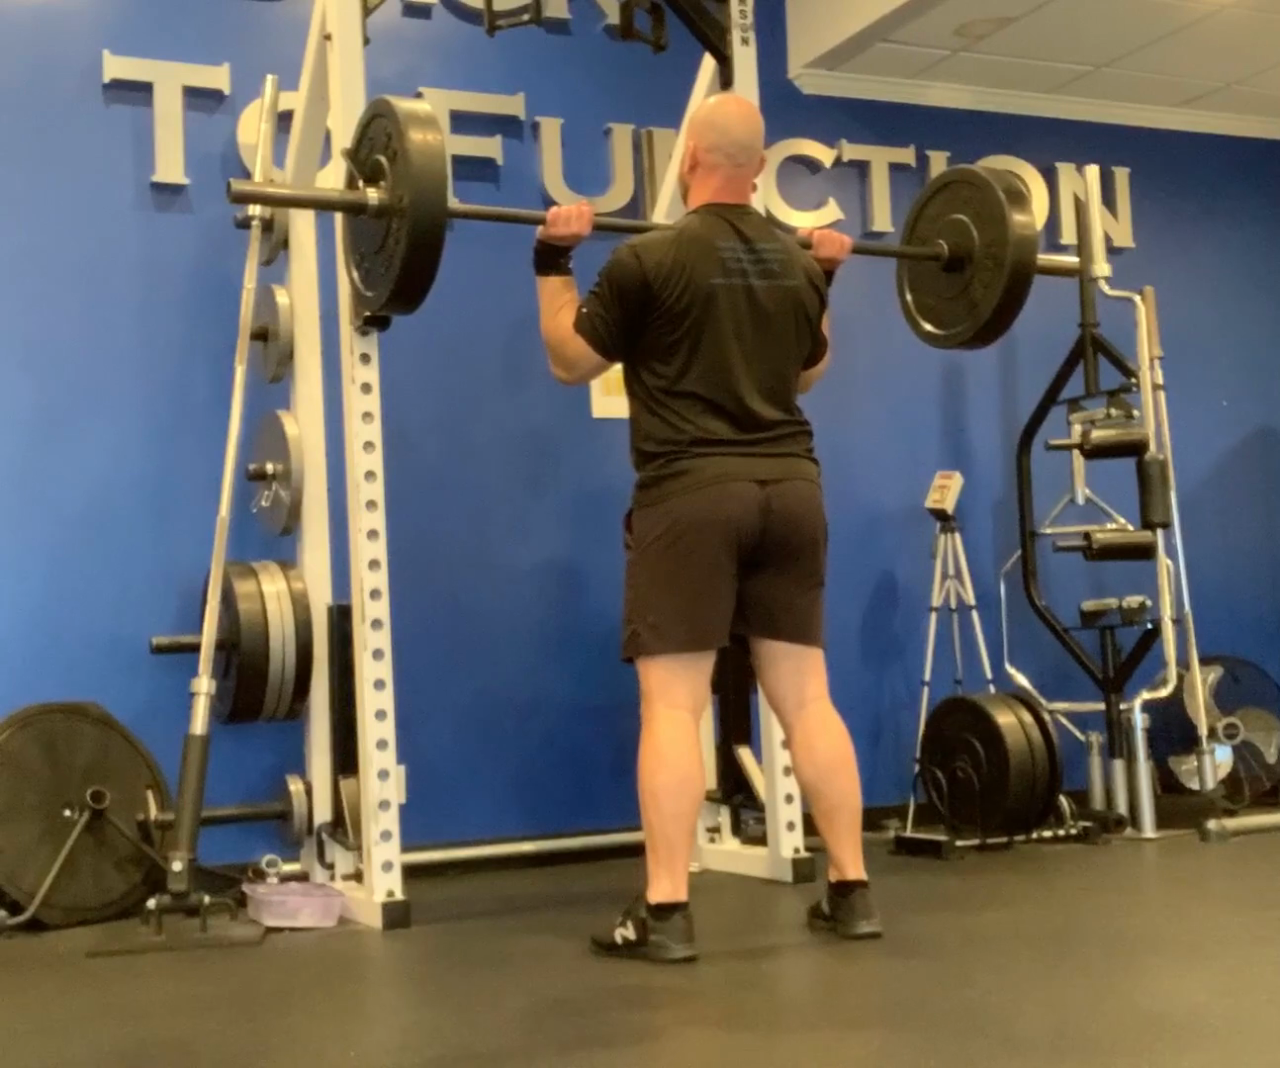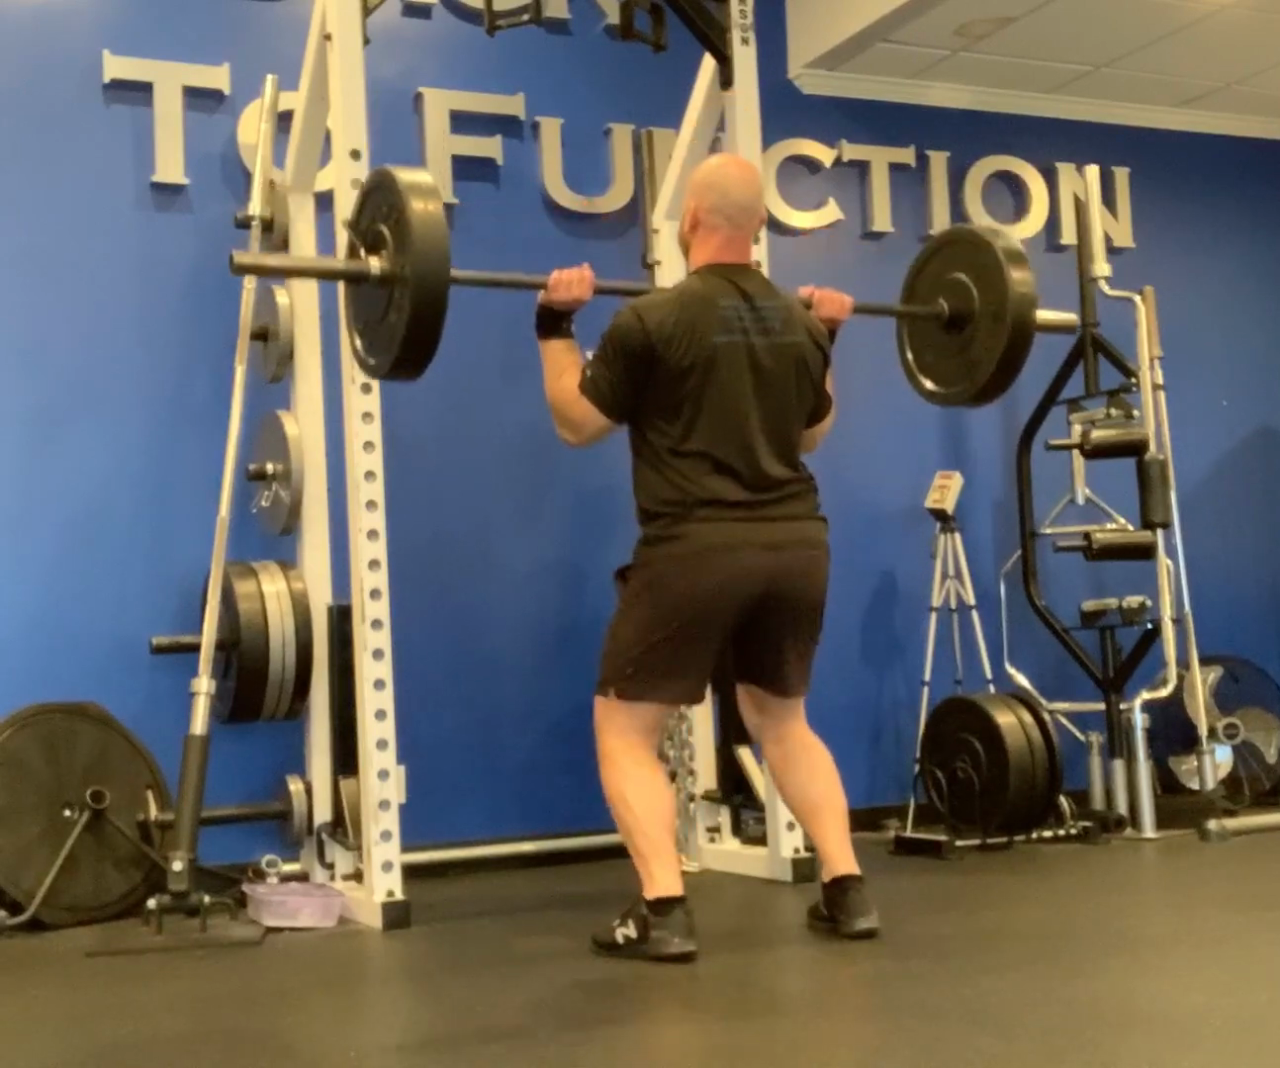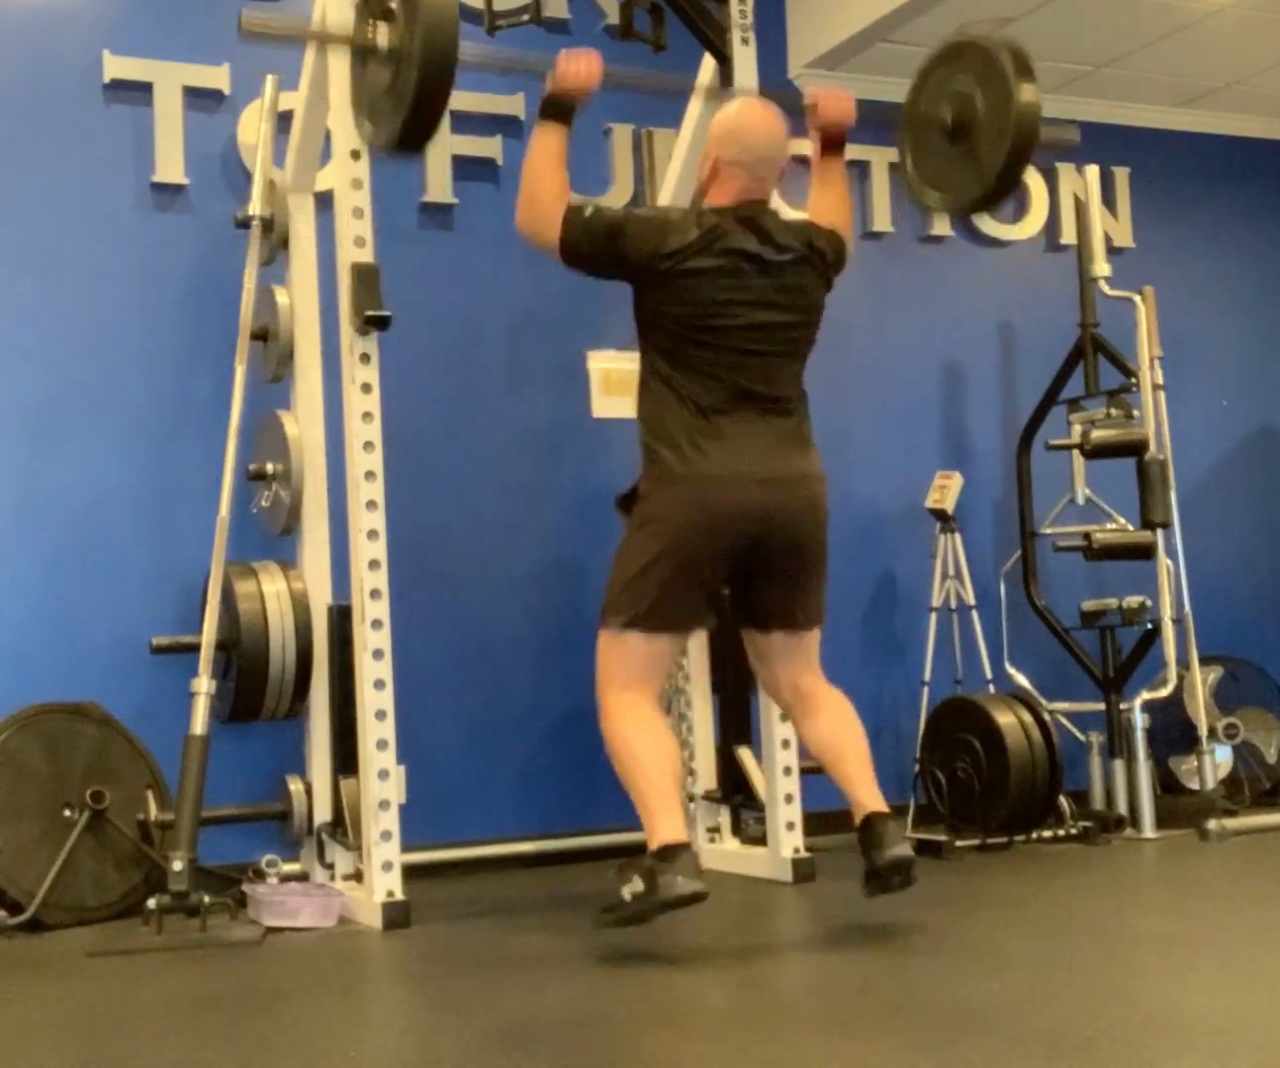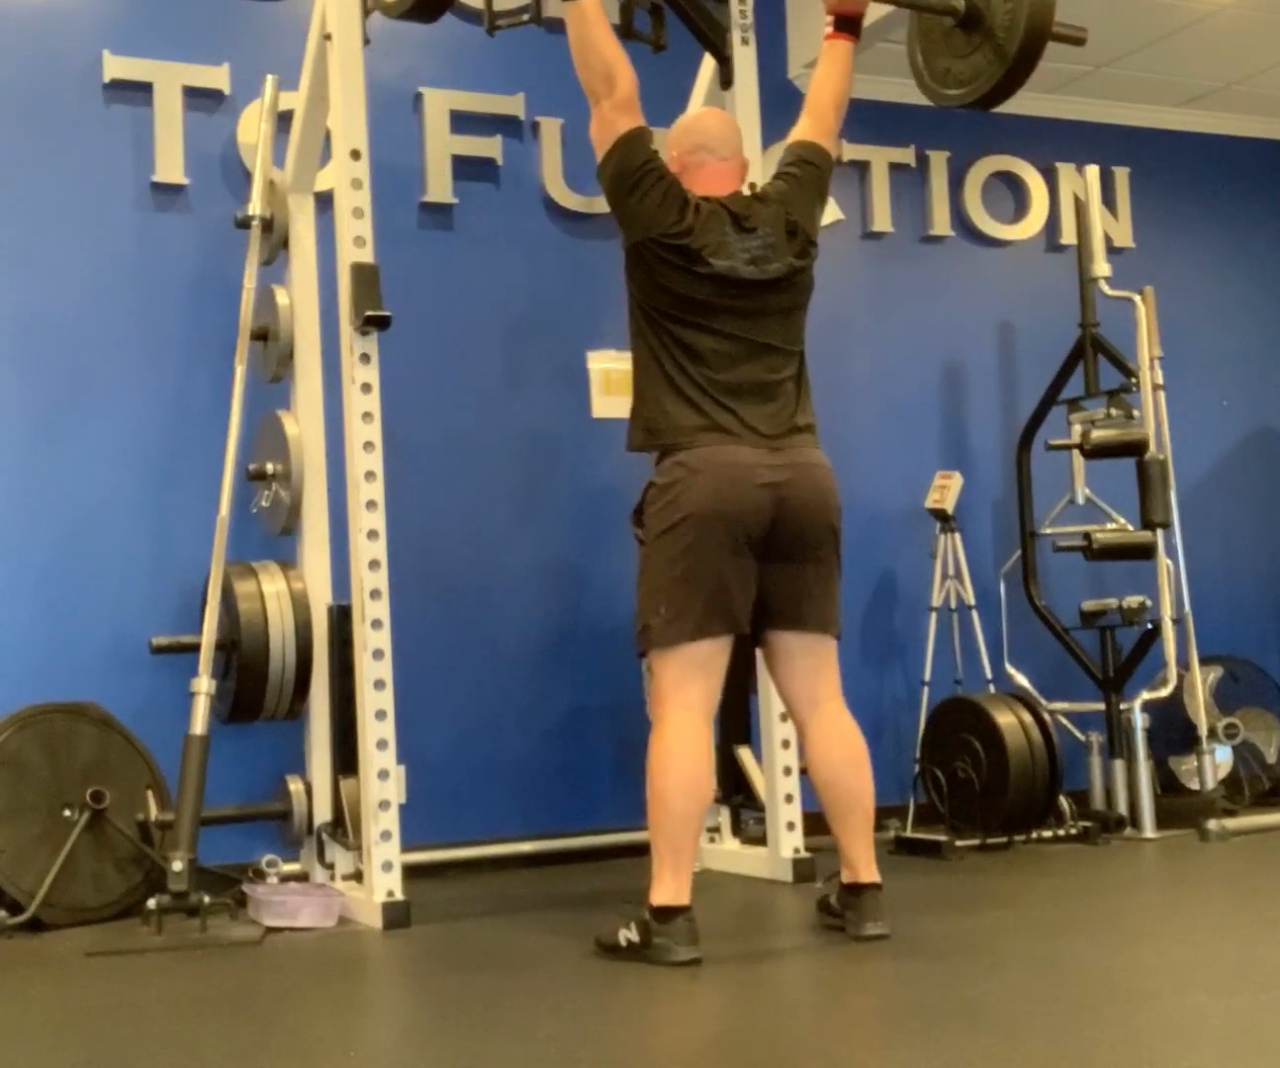
dt=0.5s
person 1, frame 1
left shoulder: (651, 257)
right shoulder: (797, 263)
left elbow: (570, 358)
left wrist: (553, 257)
left hip: (692, 495)
right hip: (793, 489)
left knee: (672, 704)
right knee: (806, 699)
left ankle: (665, 913)
right ankle: (851, 890)
person 1, frame 2
left shoulder: (653, 320)
right shoulder: (801, 323)
left elbow: (577, 423)
left wrist: (555, 324)
left hip: (697, 551)
right hip: (799, 548)
left knee: (624, 734)
right knee: (782, 724)
left ankle: (664, 910)
right ankle: (847, 890)
person 1, frame 3
left shoulder: (665, 242)
right shoulder: (805, 249)
left elbow: (540, 220)
left wrist: (559, 108)
right wrist: (832, 142)
left hip: (696, 493)
right hip: (793, 491)
left knee: (625, 684)
right knee: (799, 681)
left ankle: (669, 856)
right ankle: (879, 826)
person 1, frame 4
left shoulder: (659, 218)
right shoulder: (790, 218)
left elbow: (612, 96)
right elbow: (821, 120)
left hip: (705, 481)
right hip: (802, 477)
left knee: (684, 703)
right knee: (819, 698)
left ankle: (669, 917)
right ankle: (863, 890)
